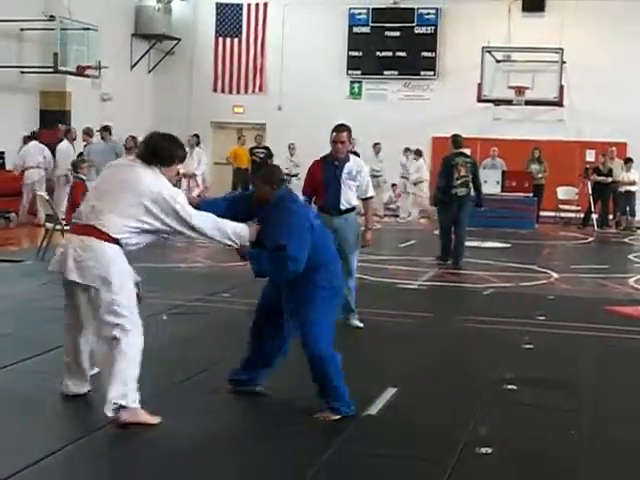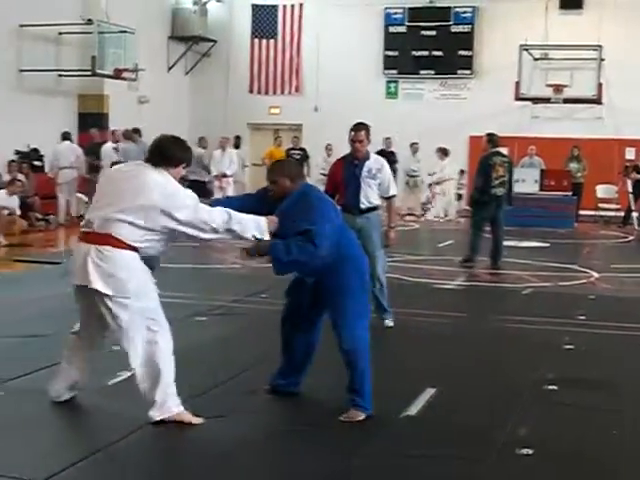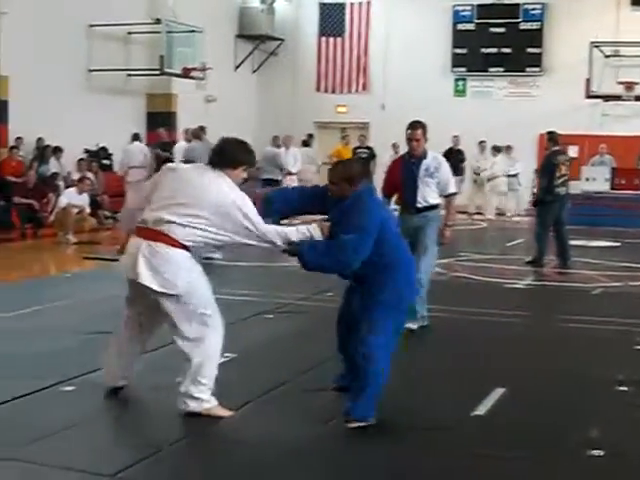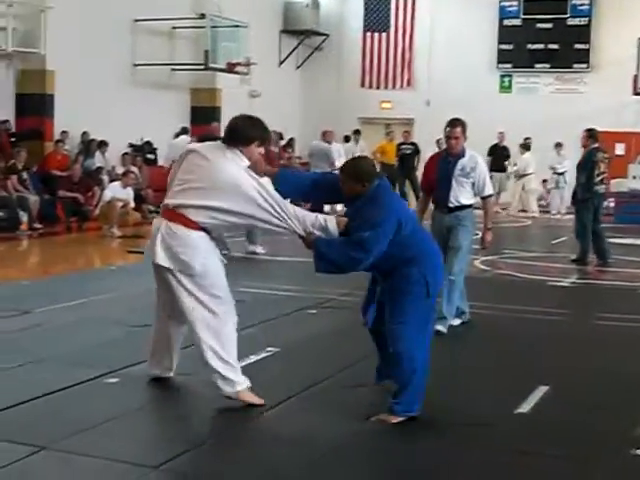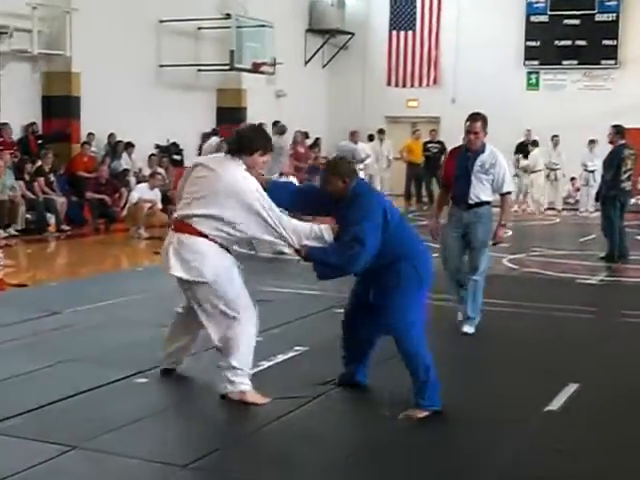
dt=0.3s
person 1, frame 1
left shoulder: (117, 166)
right shoulder: (160, 190)
right elbow: (198, 223)
right wrist: (246, 232)
left hip: (74, 245)
right hip: (102, 254)
left knee: (79, 322)
right knee: (125, 330)
left ankle: (74, 383)
right ankle: (124, 405)
person 1, frame 2
left shoulder: (117, 171)
right shoulder: (170, 193)
right elbow: (214, 220)
right wrist: (264, 225)
left hip: (86, 251)
right hip: (117, 260)
left knee: (89, 328)
right knee: (154, 332)
left ankle: (62, 389)
right ankle: (166, 406)
person 1, frame 3
left shoulder: (174, 170)
right shoulder: (230, 198)
left elbow: (142, 202)
right elbow: (266, 233)
right wrist: (315, 231)
left hip: (139, 248)
right hip: (169, 259)
left knee: (138, 321)
right knee: (207, 327)
left ankle: (115, 378)
right ankle: (197, 399)
person 1, frame 4
left shoulder: (196, 150)
right shoulder: (242, 179)
left elbow: (172, 181)
right elbow: (282, 214)
right wrist: (331, 223)
left hip: (165, 230)
right hip: (189, 240)
left knee: (171, 308)
right knee: (217, 310)
left ankle: (160, 367)
right ankle: (233, 383)
person 1, frame 5
left shoulder: (204, 163)
right shoulder: (245, 186)
left elbow: (189, 198)
right elbow: (279, 226)
right wrist: (326, 232)
left hip: (180, 242)
right hip: (202, 251)
left knee: (196, 308)
right knee: (240, 314)
left ankle: (172, 360)
right ankle: (238, 385)
person 2, frame 1
left shoulder: (292, 215)
right shoulder: (269, 201)
left elbow: (288, 262)
right elbow: (233, 204)
left wrist: (251, 254)
right wrist: (198, 206)
left hip: (315, 277)
right hip: (287, 276)
left knee: (315, 340)
right knee: (265, 326)
left ankle: (339, 404)
right ankle: (247, 379)
person 2, frame 2
left shoulder: (315, 206)
right shoulder: (280, 196)
left elbow: (311, 248)
right elbow: (248, 203)
left wrist: (269, 249)
right wrist: (210, 207)
left hip: (342, 273)
right hip: (311, 273)
left knee: (351, 337)
right knee: (295, 325)
left ankle: (361, 403)
right ankle: (287, 382)
person 2, frame 3
left shoulder: (366, 213)
right shoulder: (350, 196)
left elbow: (342, 256)
right elbow: (307, 197)
left wrist: (301, 248)
right wrist: (265, 200)
left hip: (389, 281)
right hip: (367, 277)
left knee: (370, 343)
right knee: (348, 329)
left ankle: (360, 411)
right ankle: (351, 381)
person 2, frame 4
left shoulder: (383, 211)
right shoulder: (369, 190)
left elbow: (357, 254)
right elbow: (318, 183)
left wrist: (317, 244)
right wrist: (273, 174)
left hip: (416, 272)
right hip: (392, 267)
left knee: (404, 337)
right knee: (375, 319)
left ankle: (405, 406)
right ankle: (391, 369)
person 2, frame 5
left shoulder: (368, 206)
right shoulder: (343, 197)
left elbow: (354, 254)
right elbow: (301, 196)
left wrist: (312, 254)
right wrist: (263, 185)
left hip: (406, 269)
right hip: (380, 268)
left knee: (405, 332)
right knee: (356, 322)
left ankle: (427, 399)
right ankle: (354, 375)
person 3, frame 1
left shoulder: (358, 166)
right shoulder: (318, 166)
left elbow: (367, 199)
right elbow: (307, 197)
left wrist: (368, 228)
left hip: (347, 219)
right hip: (323, 218)
left knee: (348, 269)
left ankle: (350, 313)
person 3, frame 2
left shoulder: (379, 164)
right shoulder: (339, 165)
left elbow: (390, 198)
right elbow: (329, 196)
left wrist: (391, 227)
left hip: (370, 218)
right hip: (345, 218)
left knee: (376, 268)
left ankle: (384, 313)
person 3, frame 3
left shoulder: (438, 163)
right shoulder: (398, 164)
left elbow: (450, 196)
right elbow: (387, 195)
left wrist: (447, 225)
left hip: (429, 218)
right hip: (405, 217)
left knee: (422, 269)
left ankle: (413, 315)
right ankle: (420, 315)
person 3, frame 4
left shoulder: (475, 162)
right shoulder: (435, 161)
left elbow: (487, 197)
right elbow: (426, 193)
left wrist: (488, 228)
right wrist: (418, 221)
left hip: (462, 217)
right hip: (439, 216)
left knee: (454, 270)
right knee: (444, 268)
left ankle: (445, 318)
right ankle: (461, 311)
person 3, frame 5
left shoulder: (495, 158)
right shoulder: (454, 156)
left elbow: (505, 194)
right elbow: (445, 188)
left wrist: (502, 225)
right wrist: (435, 217)
left hip: (480, 214)
right hip: (455, 212)
left knee: (476, 269)
right knee: (451, 265)
left ankle: (471, 318)
right ankle: (465, 305)
person 4, frame 1
left shoulder: (448, 159)
right shoulder: (471, 160)
left elbow: (441, 181)
right elbow: (476, 182)
left wrist: (437, 198)
right wrist: (479, 199)
left hip: (448, 199)
right hip: (464, 199)
left knee: (445, 228)
right knee: (460, 230)
left ankle: (445, 255)
right ankle: (457, 260)
person 4, frame 2
left shoulder: (486, 159)
right shoulder: (507, 159)
left elbow: (479, 181)
right elbow: (509, 181)
left wrist: (474, 198)
right wrist: (508, 198)
left hip: (486, 199)
right hip: (500, 198)
left knee: (477, 228)
right knee: (498, 230)
left ankle: (471, 257)
right ankle: (496, 260)
person 4, frame 3
left shoulder: (549, 157)
right shoulder: (566, 157)
left elbow: (543, 181)
right elbow: (566, 178)
left wrist: (538, 198)
left hip: (549, 198)
right hip: (562, 197)
left knee: (542, 229)
right knee: (560, 229)
left ankle: (539, 259)
right ankle: (564, 260)
person 4, frame 4
left shoulder: (589, 155)
right shoulder: (604, 155)
left elbow: (581, 179)
right elbow: (603, 175)
left wrist: (576, 196)
left hip: (587, 196)
right hip: (600, 195)
left knee: (583, 227)
right knee: (596, 226)
left ankle: (583, 257)
right ankle: (603, 257)
person 4, frame 5
left shoulder: (615, 152)
right shoulder: (631, 151)
left elbow: (607, 176)
right elbow: (629, 172)
left wrist: (601, 193)
right wrist: (627, 189)
left hip: (613, 193)
right hip: (625, 192)
left knee: (610, 224)
right knee: (619, 224)
left ankle: (613, 255)
right ankle: (622, 254)
